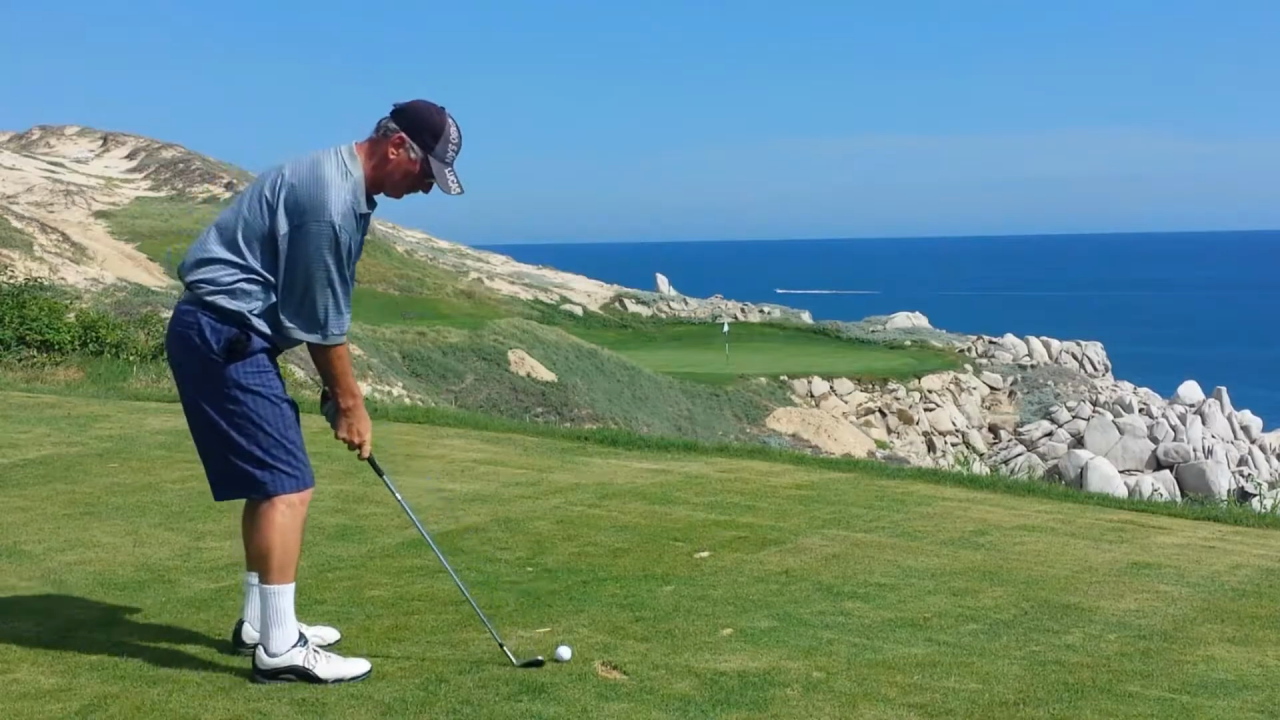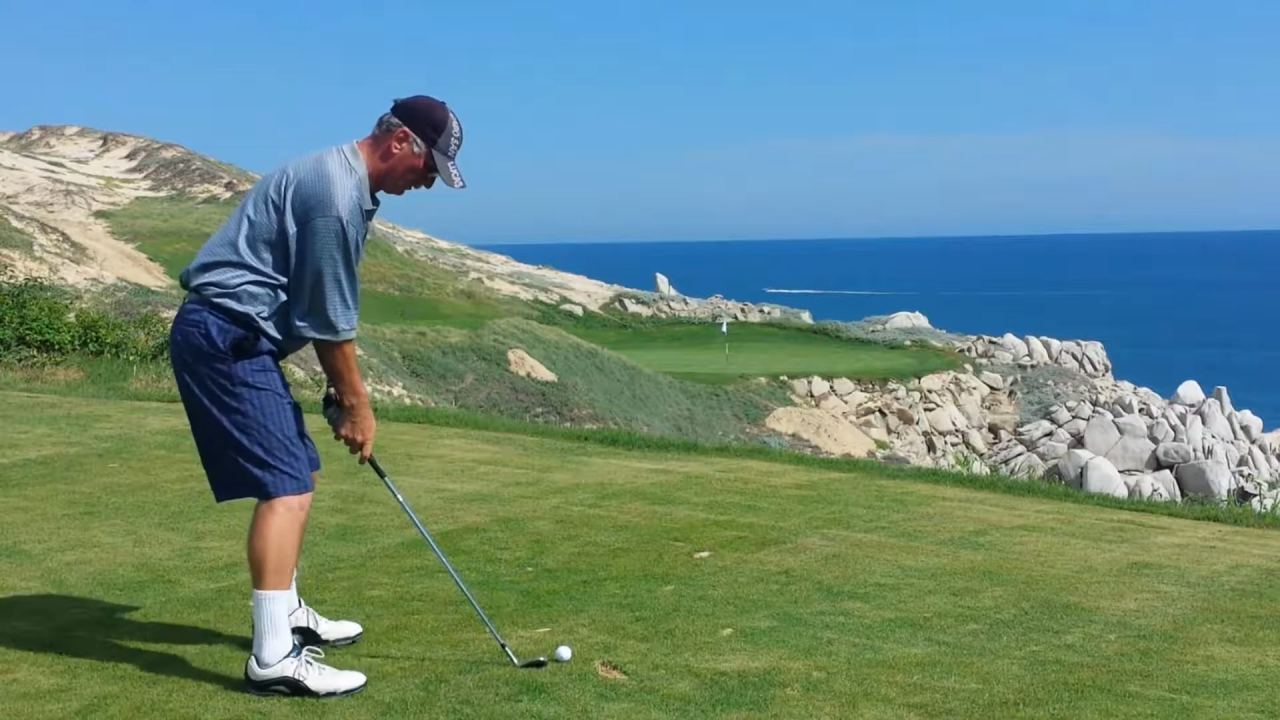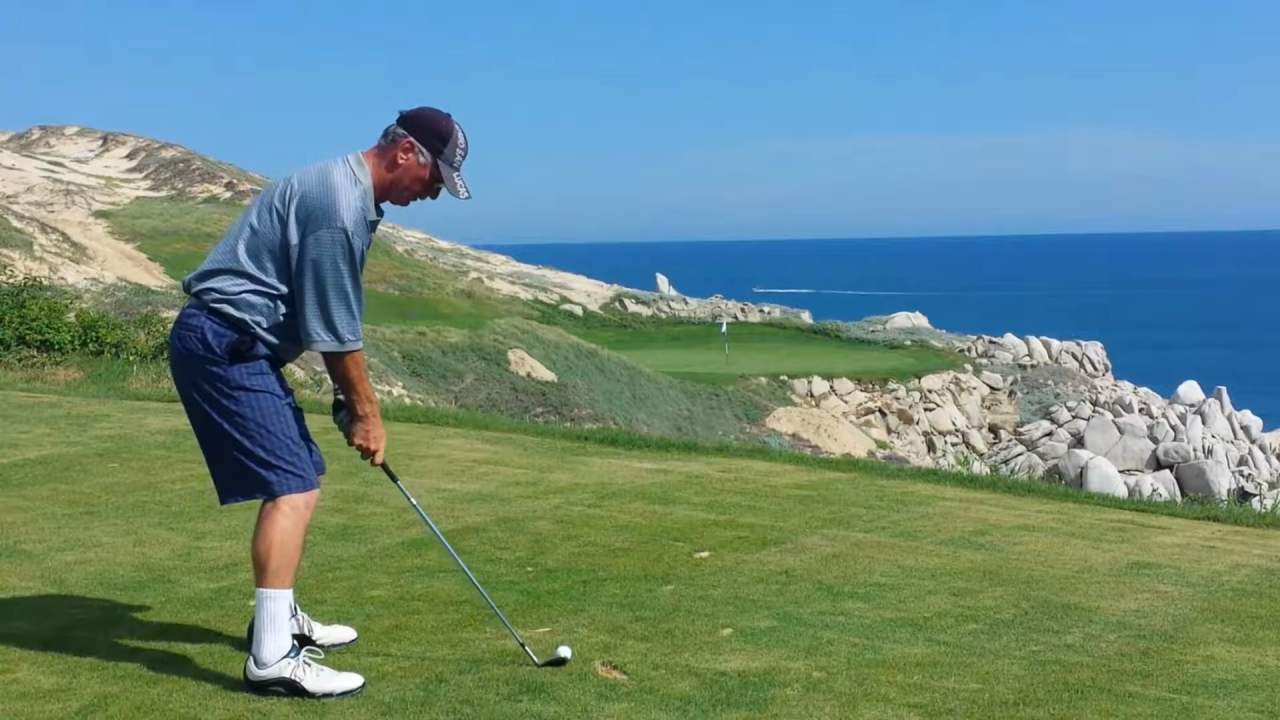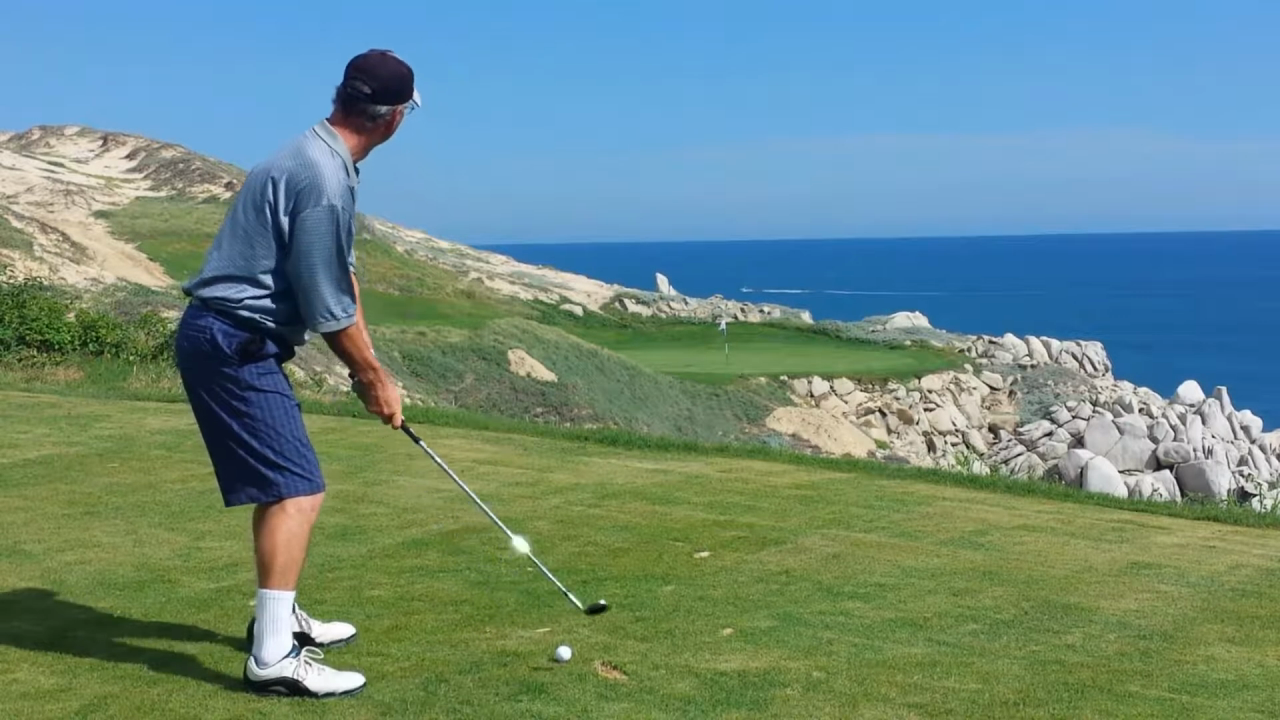
dt=1s
person 1, frame 1
left shoulder: (346, 185)
right shoulder: (329, 200)
left elbow: (318, 311)
right elbow: (320, 321)
left wrist: (338, 390)
right wrist: (351, 405)
left hip: (231, 333)
right hip: (224, 334)
left knee: (271, 481)
right knee: (286, 483)
left ankle: (260, 621)
right ankle: (279, 647)
person 1, frame 2
left shoulder: (345, 182)
right shoulder: (336, 194)
left elbow: (325, 310)
right elbow: (330, 317)
left wrist: (341, 392)
right wrist: (356, 405)
left hip: (235, 337)
right hip: (229, 338)
left knee: (298, 472)
right knee: (286, 487)
left ankle: (285, 615)
right ankle: (274, 658)
person 1, frame 3
left shoulder: (347, 188)
right shoulder: (339, 204)
left elbow: (329, 318)
right elbow: (335, 329)
left wrist: (348, 398)
right wrist: (366, 412)
left hip: (236, 344)
right hip: (224, 344)
left knee: (299, 478)
right knee: (291, 487)
left ankle: (278, 617)
right ankle: (272, 657)
person 1, frame 4
left shoulder: (323, 160)
right shoulder: (324, 179)
left elbow: (340, 272)
right elbow: (325, 307)
left wrist: (368, 359)
right wrist: (375, 379)
left hip: (233, 340)
right hip: (233, 344)
left knee: (280, 484)
right knee: (295, 489)
left ankle: (278, 618)
right ankle: (274, 658)
